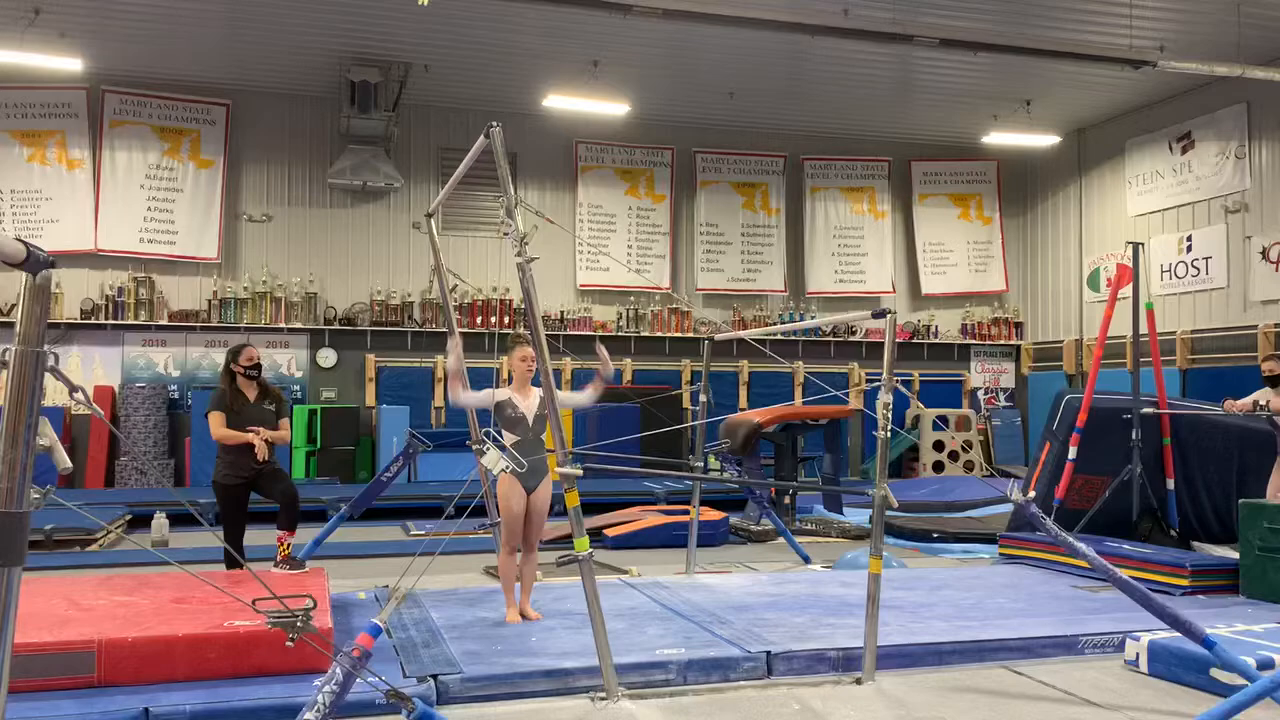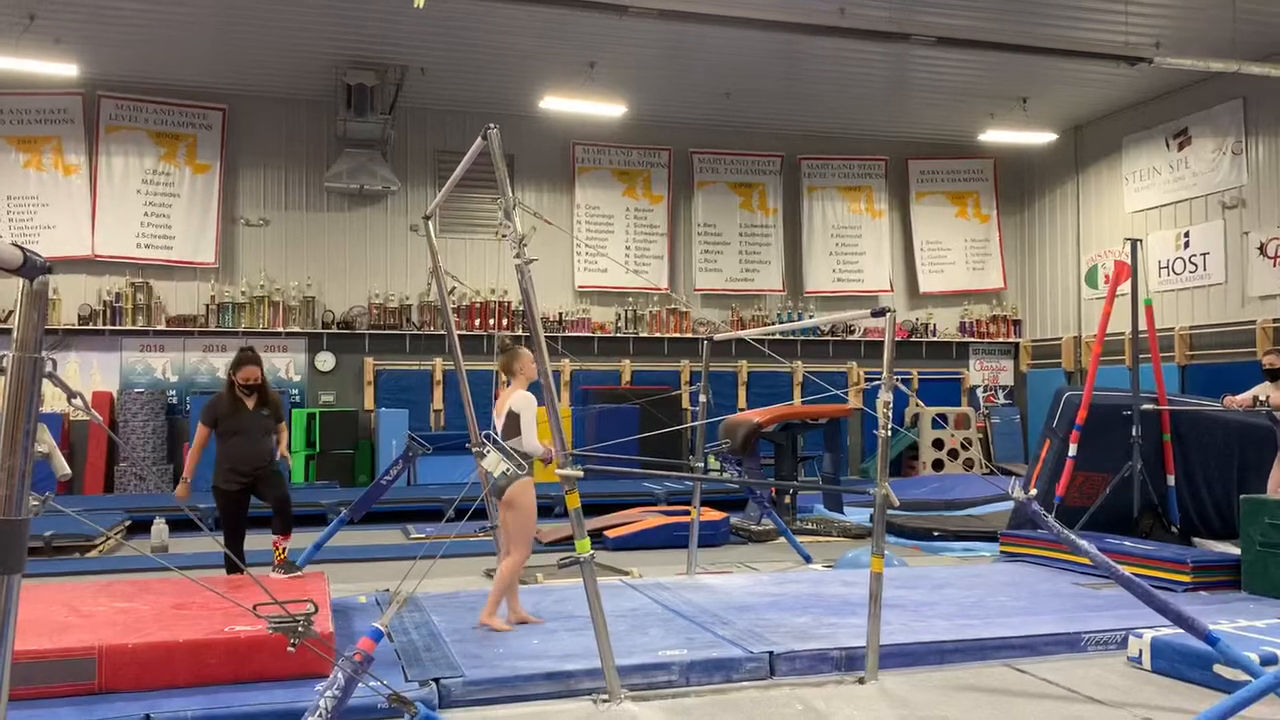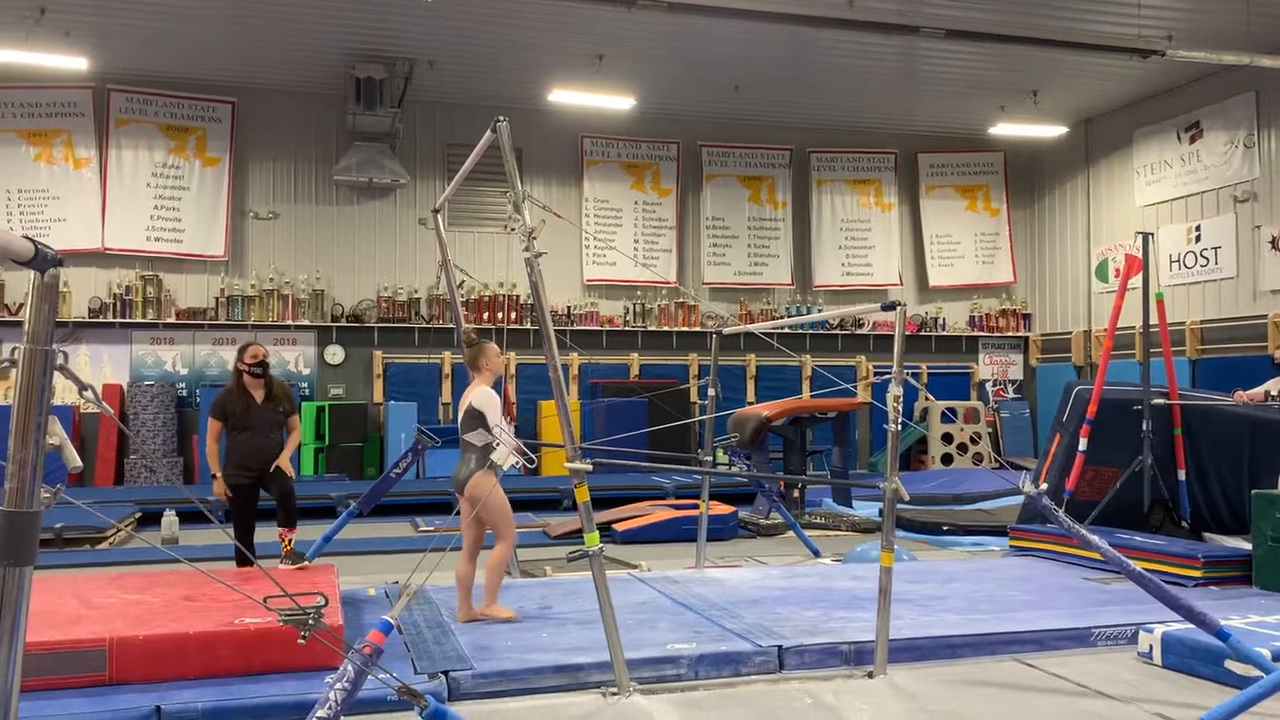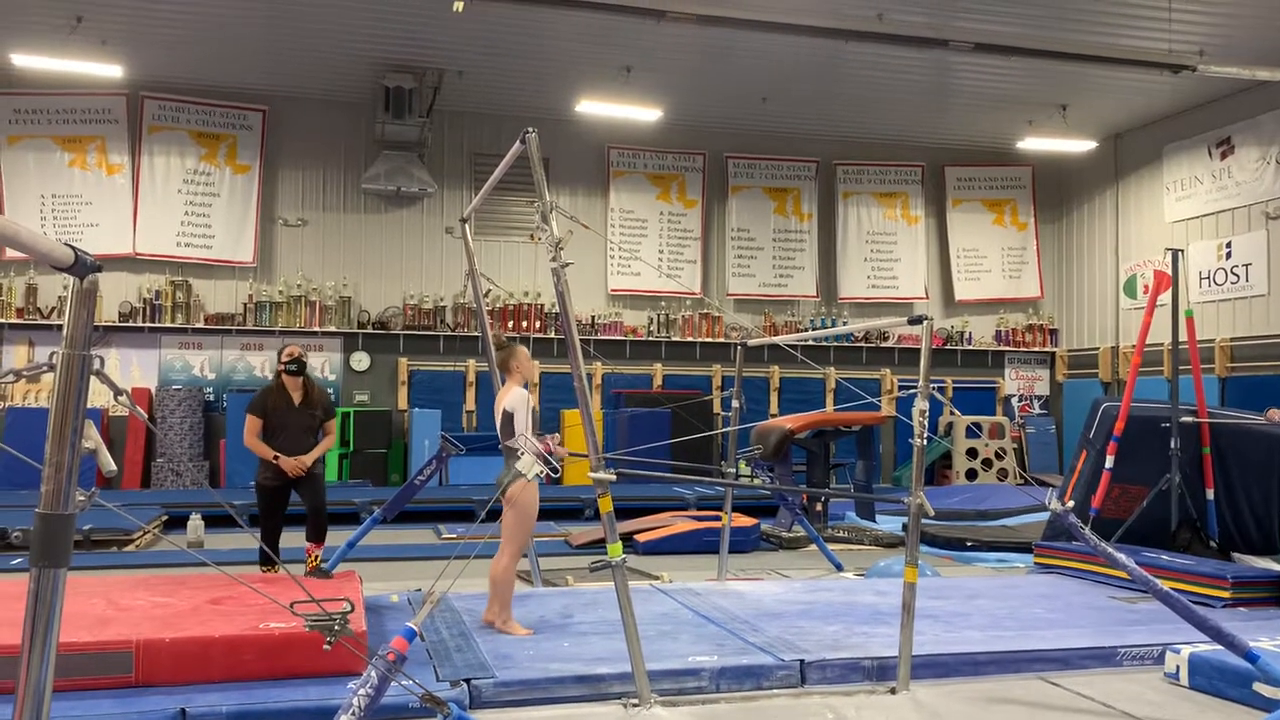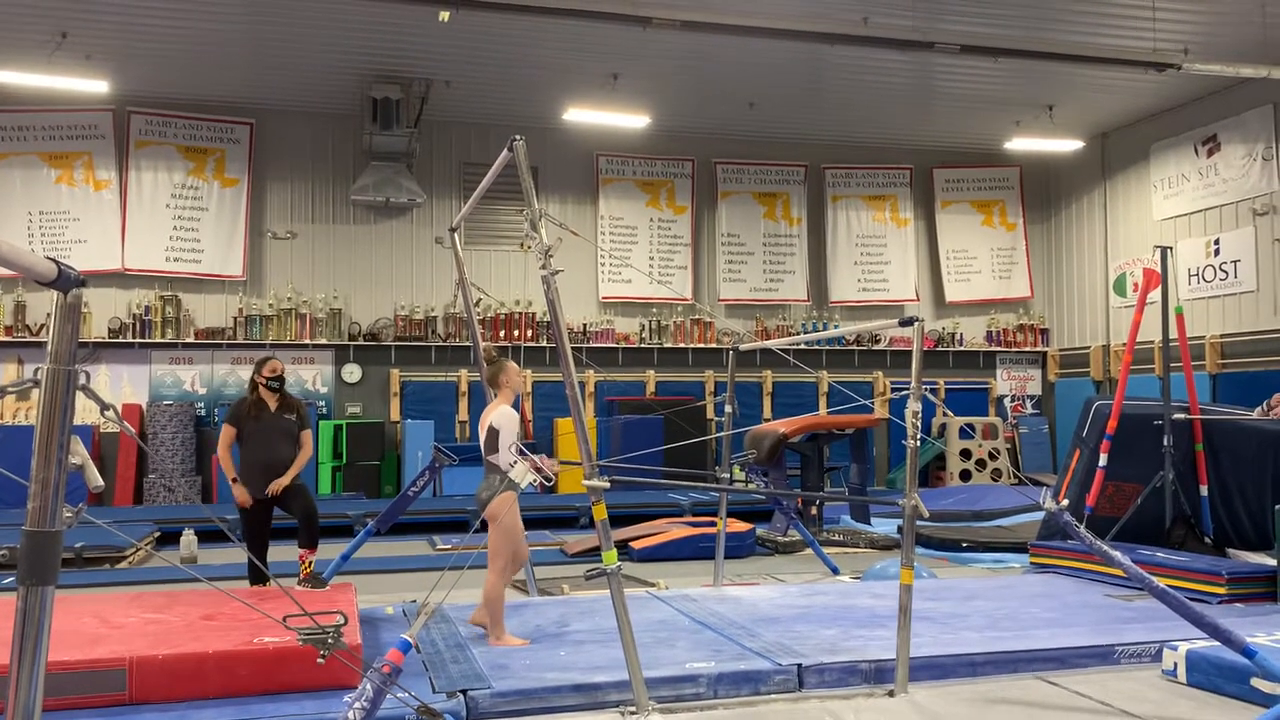
dt=1s
person 1, frame 1
left shoulder: (545, 396)
right shoulder: (499, 397)
left elbow: (585, 398)
right elbow: (459, 398)
left wrist: (602, 376)
right wrist: (455, 370)
left hip: (540, 474)
right hip: (512, 476)
left knee: (532, 544)
right knee: (511, 545)
left ankle: (525, 602)
right ankle: (511, 606)
person 1, frame 2
left shoulder: (502, 400)
right shoulder: (526, 398)
right elbow: (531, 445)
left wrist: (540, 451)
right wrist: (547, 453)
left hip: (500, 477)
right hip: (517, 480)
left knee: (510, 552)
right knee: (520, 552)
left ankle: (515, 610)
right ankle: (488, 615)
person 1, frame 3
left shoulder: (470, 393)
right shoulder: (486, 395)
right elbow: (507, 441)
left wrist: (499, 444)
left hip: (464, 473)
right hip: (478, 475)
left knee: (470, 547)
right knee: (507, 537)
left ankle: (466, 609)
right ankle: (489, 602)
person 1, frame 4
left shoulder: (504, 395)
right shoulder: (521, 396)
right elbow: (526, 445)
left wrist: (544, 444)
right wrist: (551, 447)
left hip: (510, 477)
right hip: (521, 480)
left knee: (506, 551)
right knee: (512, 553)
left ankle: (492, 611)
right ankle: (504, 618)
person 1, frame 5
left shoulder: (489, 412)
right shoulder: (508, 414)
right elbow: (507, 462)
left hip: (490, 489)
right hip: (501, 493)
left knee: (519, 558)
right knee: (500, 567)
left ankle: (483, 612)
right ankle: (498, 633)
person 2, frame 1
left shoulder: (274, 396)
right shoulder: (222, 397)
left elbow: (286, 435)
right elbow: (218, 433)
left wrist: (267, 434)
right wrist: (252, 437)
left hip: (265, 468)
right hip: (230, 474)
left knee: (290, 495)
right knee: (233, 534)
left ankle: (283, 558)
person 2, frame 2
left shoulder: (271, 400)
right shoulder: (218, 404)
left elbow: (282, 430)
right elbow: (198, 445)
left wrist: (282, 448)
right wrist: (185, 480)
left hip: (264, 471)
right hip: (229, 479)
left knee: (282, 499)
right knee: (233, 538)
left ankle: (280, 561)
person 2, frame 3
left shoulder: (281, 393)
right shoulder: (226, 398)
left elbow: (294, 430)
right elbow: (212, 441)
left wrist: (285, 456)
right wrist: (217, 477)
left hip: (273, 465)
right hip: (239, 472)
left knee: (286, 492)
right knee: (243, 530)
left ankle: (287, 553)
person 2, frame 4
left shoulder: (319, 396)
right shoulder: (266, 396)
left elbow: (331, 434)
right elbow: (250, 438)
left wrist: (311, 456)
right wrist: (279, 459)
left hip: (308, 469)
right hip: (272, 473)
left knee: (318, 508)
right knee: (270, 530)
left ankle: (313, 567)
person 2, frame 5
left shoulder: (296, 407)
right shoulder: (242, 408)
left elbow: (307, 447)
right elbow: (223, 449)
left wrist: (287, 477)
right wrist: (235, 484)
left hip: (286, 483)
right hip: (251, 489)
left knee: (309, 512)
right knee: (256, 546)
left ankle: (306, 574)
